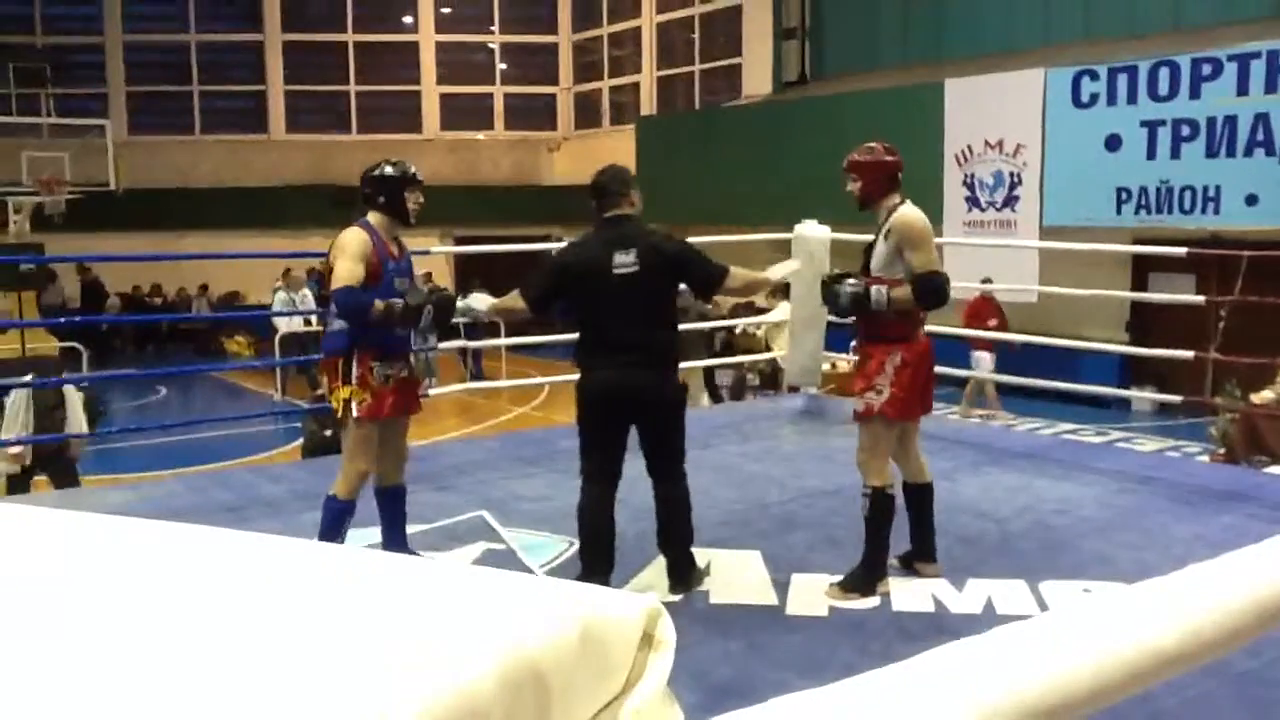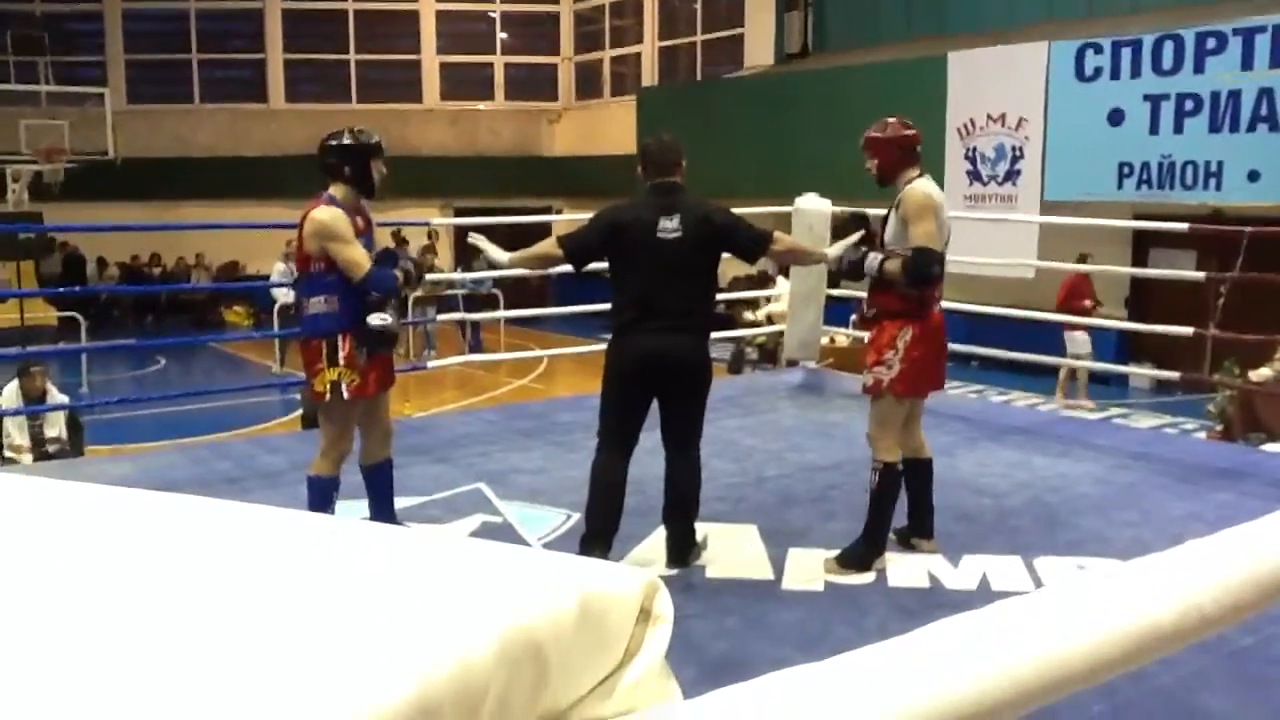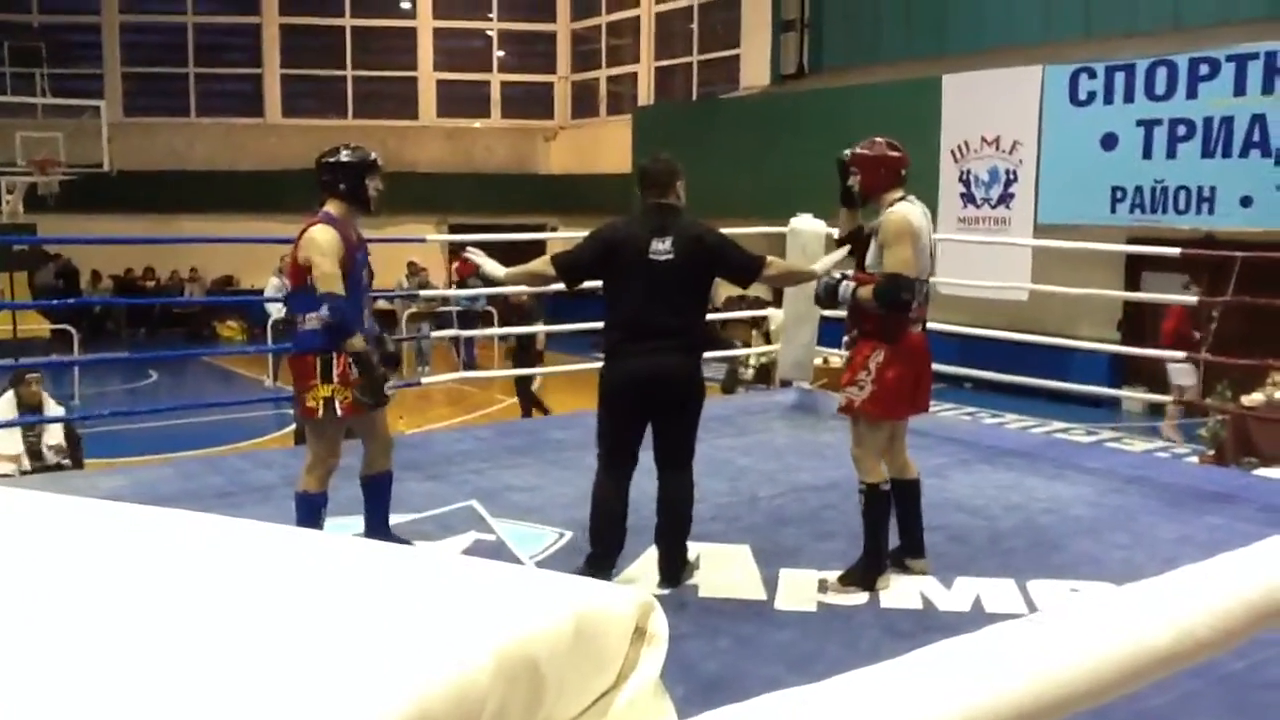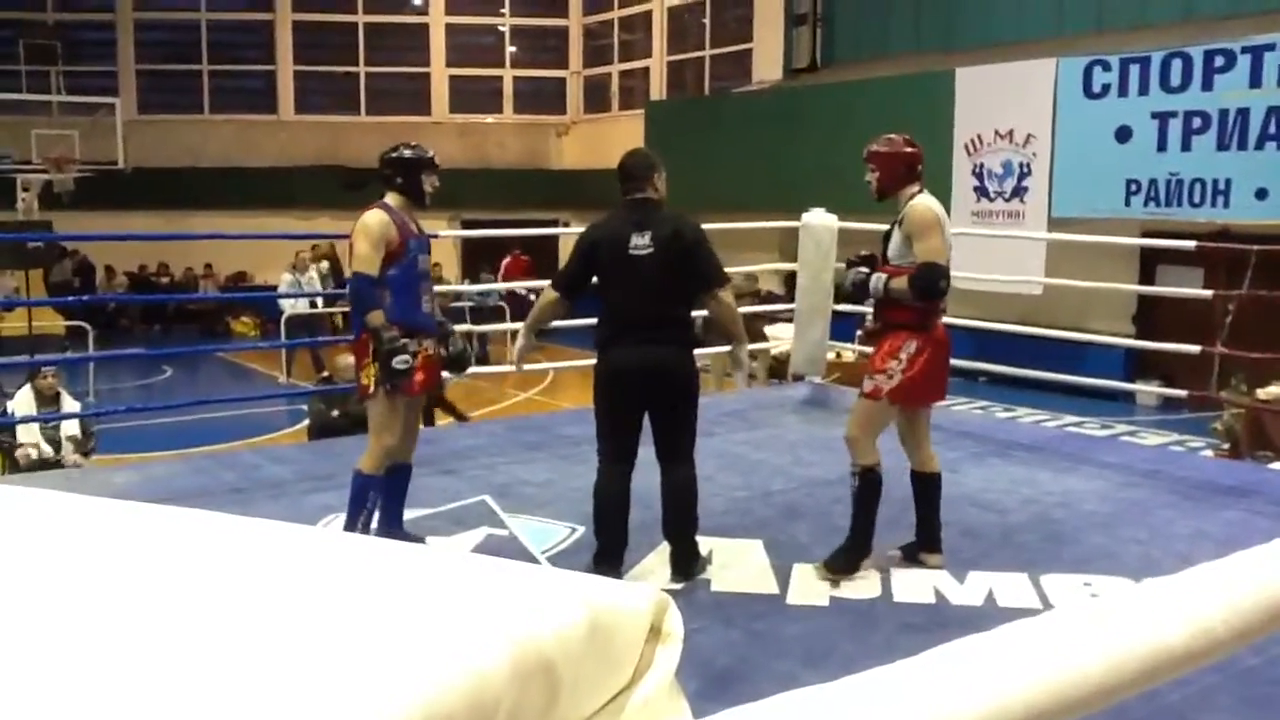
dt=1s
person 1, frame 1
left shoulder: (906, 220)
right shoulder: (891, 221)
left elbow: (933, 291)
left wrist: (869, 296)
right wrist: (854, 289)
left hip: (896, 354)
right hip: (894, 350)
left knee: (871, 459)
right knee: (905, 452)
left ankle: (872, 571)
right ankle: (923, 554)
person 1, frame 2
left shoulder: (917, 195)
right shoulder: (913, 196)
left elbow: (925, 268)
left wrist: (869, 262)
right wrist: (865, 243)
left hip: (906, 330)
right hip: (910, 326)
left knee: (881, 435)
right knee: (907, 430)
left ankle: (870, 547)
right ankle: (920, 530)
person 1, frame 3
left shoulder: (896, 219)
right shoulder: (909, 211)
left elbow: (895, 295)
right elbow: (851, 243)
left wrist: (842, 291)
right wrist: (848, 200)
left hip: (885, 349)
right hip: (904, 344)
left knee: (867, 455)
right knee: (893, 449)
left ankle: (872, 566)
right ankle: (912, 549)
person 1, frame 4
left shoulder: (920, 211)
right shoulder: (915, 210)
left elbow: (932, 284)
left wrist: (874, 283)
right wrist: (874, 269)
left hip: (910, 341)
right hip: (911, 337)
left knee: (860, 436)
right knee: (916, 439)
left ankle: (857, 550)
right ankle: (928, 544)
person 2, frame 1
left shoulder: (576, 254)
right shoulder: (665, 245)
left elbow: (524, 304)
right elbow: (728, 283)
left wrist: (487, 306)
right wrist: (771, 278)
left hip: (600, 383)
right hip: (657, 381)
left knee: (598, 482)
right knee: (669, 478)
left ankle: (594, 580)
right ankle: (682, 571)
person 2, frame 2
left shoulder: (621, 216)
right shoulder: (709, 216)
left elbow: (559, 250)
right elbow: (775, 246)
left wrist: (507, 259)
right wrist: (827, 255)
left hip: (632, 349)
right hip: (688, 350)
left knee: (613, 448)
right knee: (683, 449)
left ankle: (595, 547)
right ankle: (681, 546)
person 2, frame 3
left shoulder: (615, 235)
right shoulder: (701, 237)
left elbow: (555, 267)
right elbow: (766, 271)
left wrist: (502, 273)
right wrist: (817, 271)
left hip: (625, 368)
right hip: (681, 370)
left knee: (613, 469)
right knee: (676, 470)
left ankle: (599, 567)
right ankle: (672, 566)
person 2, frame 4
left shoulder: (600, 232)
right shoulder: (682, 229)
left elbow: (558, 294)
right elbow: (717, 295)
left wrist: (526, 334)
right wrist: (739, 345)
left hip: (617, 362)
right hip: (672, 360)
left knee: (614, 464)
right knee: (677, 462)
left ankle: (608, 562)
right ankle: (685, 558)
person 3, frame 1
left shoulder: (398, 246)
right shoulder: (356, 239)
right elbow: (346, 300)
left wrist: (430, 305)
right wrist: (401, 309)
left hip: (394, 366)
right hip: (358, 368)
left knee: (393, 462)
right knee: (357, 468)
left ankle: (396, 549)
person 3, frame 2
left shoulder: (359, 214)
right shoulder: (326, 218)
left elbow: (378, 274)
right elbow: (370, 281)
left wrist: (385, 312)
right wrist: (407, 273)
left hip: (365, 339)
right hip: (334, 345)
left knee: (378, 433)
right knee: (336, 444)
left ankle: (384, 522)
person 3, frame 3
left shoulder: (351, 232)
right shoulder: (322, 236)
right elbow: (334, 310)
left wrist: (379, 345)
right wrist: (370, 362)
left hip: (355, 359)
right hip: (326, 363)
left knee: (380, 443)
right knee: (323, 460)
left ankle: (378, 534)
person 3, frame 4
left shoulder: (414, 226)
right shoulder: (376, 221)
right elbow: (361, 289)
left wrist: (446, 334)
right wrist: (388, 339)
left hip: (419, 345)
right hip: (387, 348)
left knee: (406, 442)
right knee: (383, 444)
left ankle: (390, 527)
right ankle: (354, 536)
